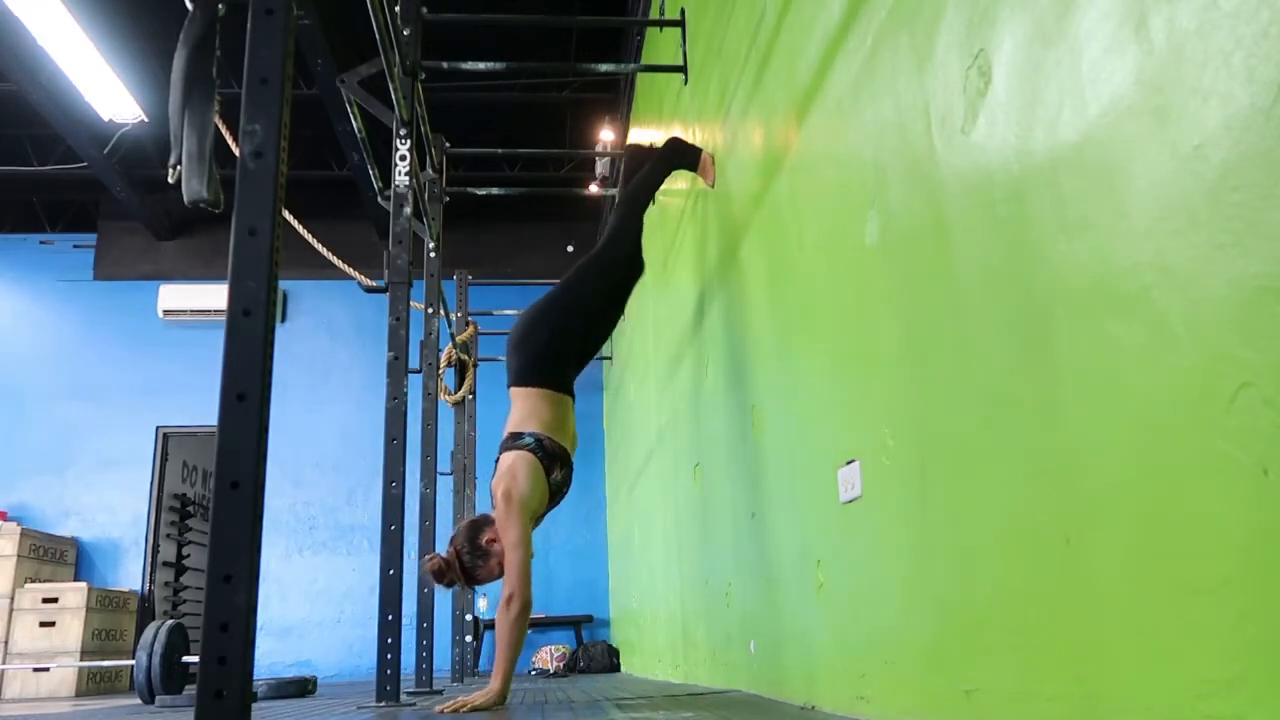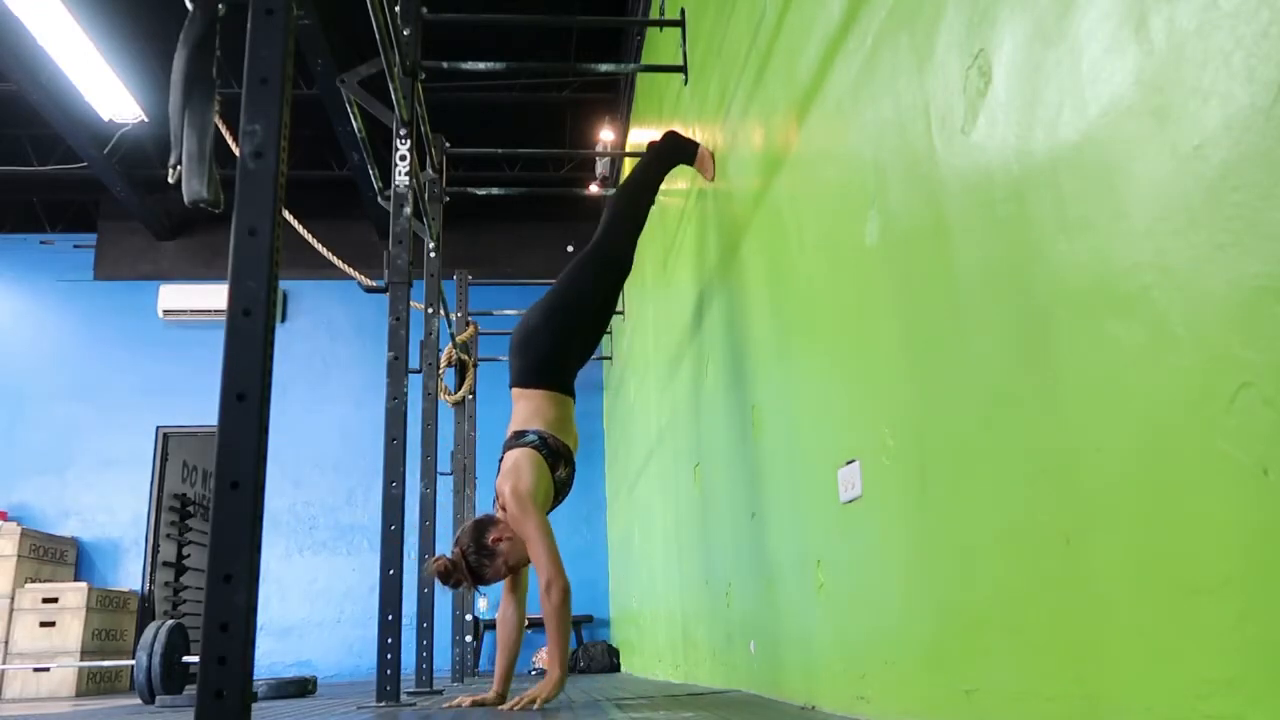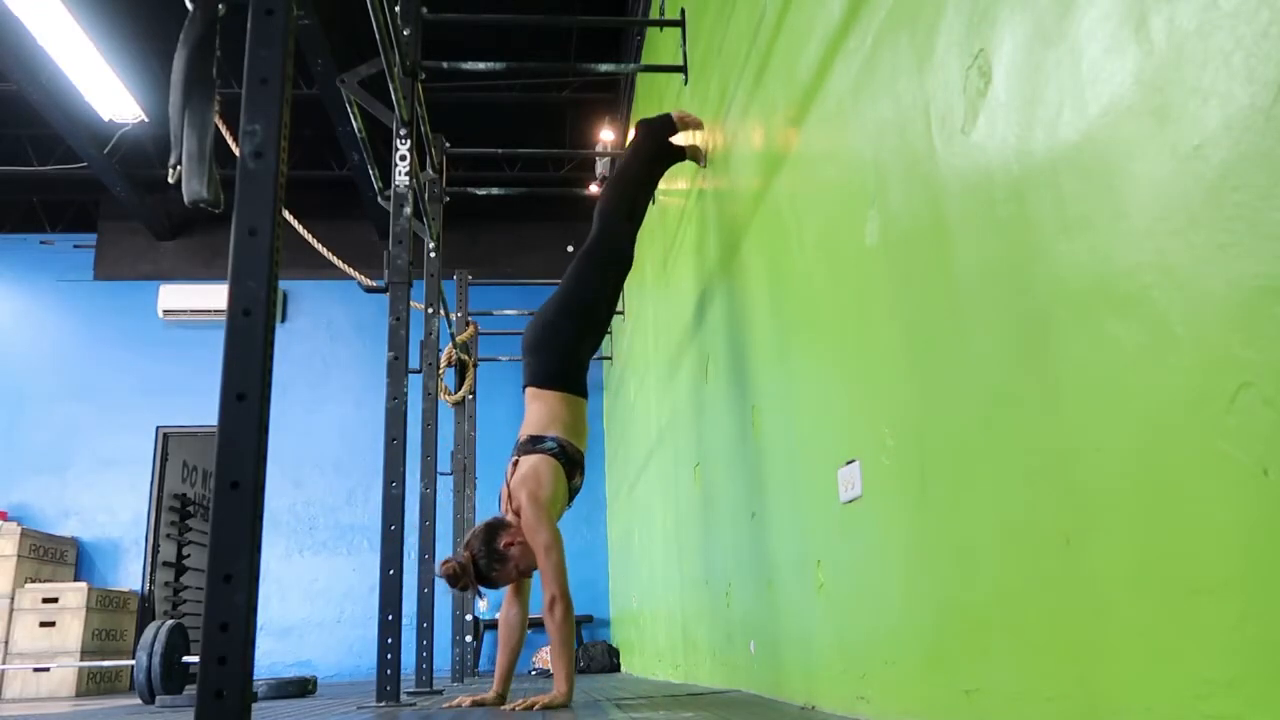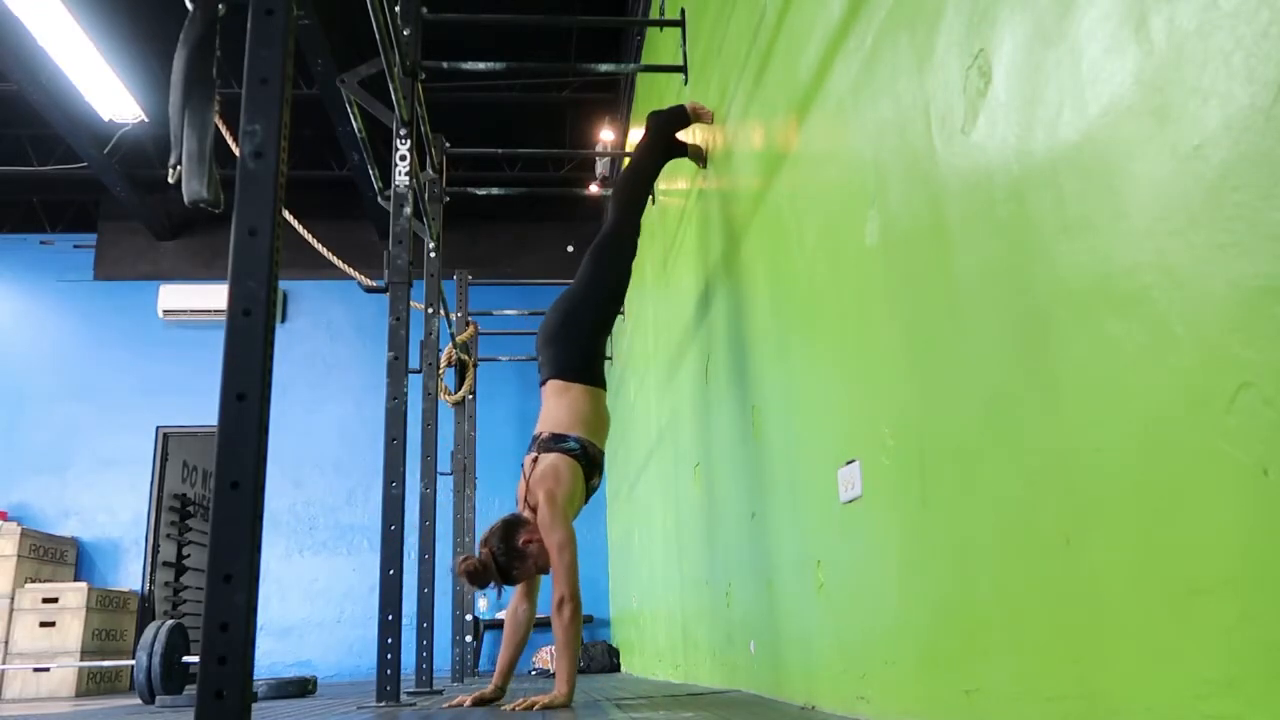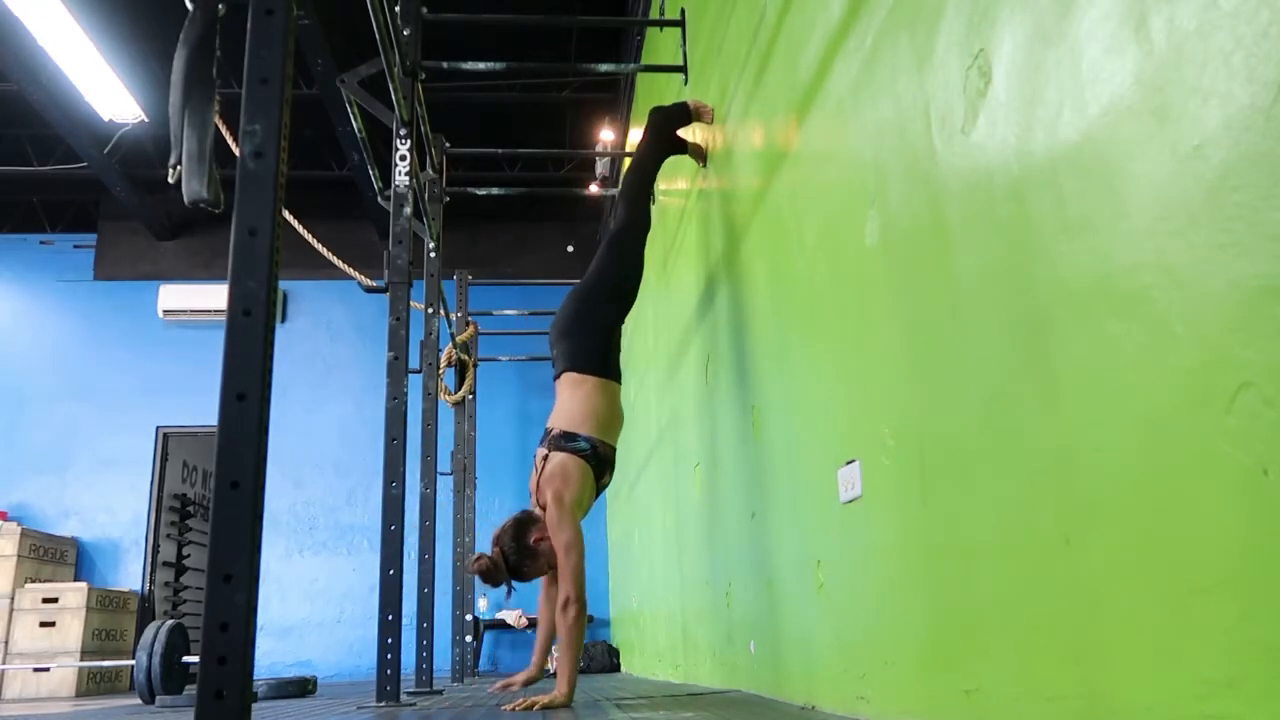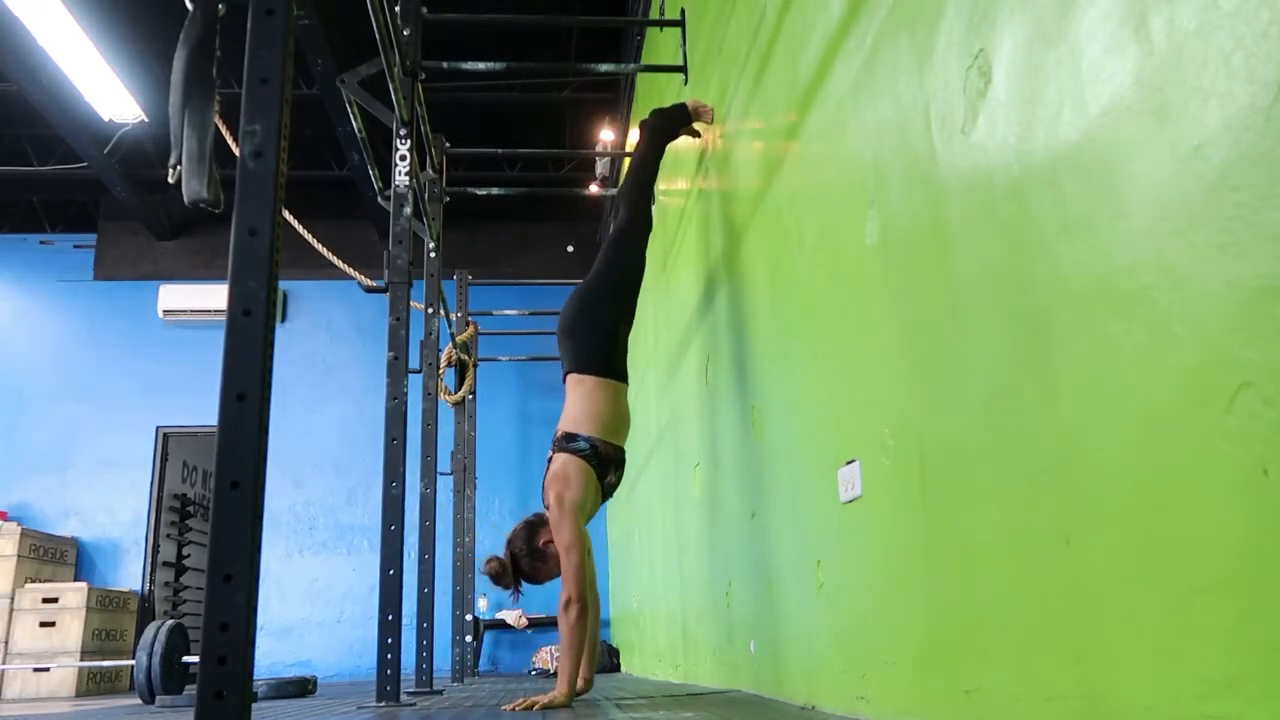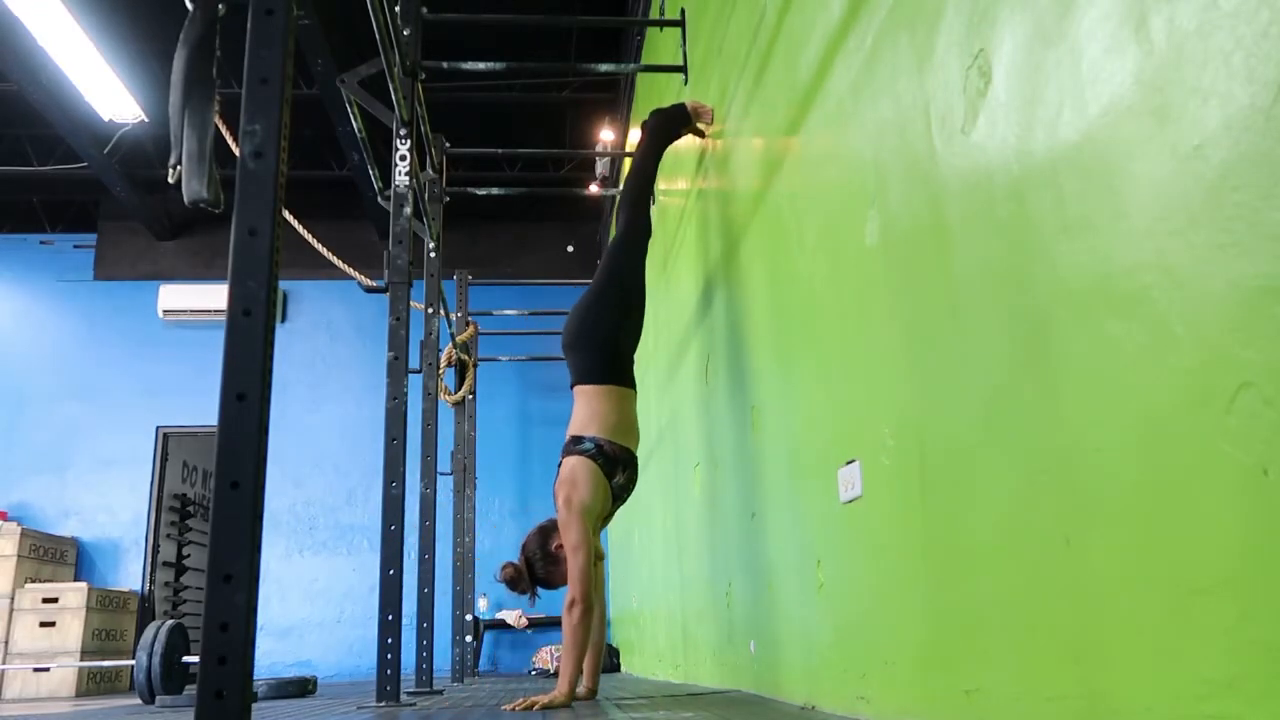
dt=0.2s
person 1, frame 1
left shoulder: (511, 501)
right shoulder: (512, 504)
left elbow: (517, 601)
right elbow: (513, 601)
left wrist: (496, 688)
right wrist: (497, 686)
left hip: (544, 346)
right hip: (547, 355)
left knee: (617, 245)
right knee: (622, 262)
left ankle: (673, 157)
right ankle: (640, 169)
person 1, frame 2
left shoulder: (517, 502)
right shoulder: (512, 511)
left elbow: (555, 588)
right elbow: (515, 601)
left wrist: (555, 676)
right wrist: (498, 686)
left hip: (546, 347)
right hip: (546, 357)
left knee: (611, 243)
right knee: (611, 252)
left ankle: (676, 152)
person 1, frame 3
left shoulder: (527, 505)
right shoulder: (517, 512)
left elbow: (556, 600)
right elbow: (517, 604)
left wrist: (563, 689)
right wrist: (497, 690)
left hip: (557, 346)
right hip: (556, 354)
left knee: (609, 239)
right knee: (609, 245)
left ankle: (658, 137)
person 1, frame 4
left shoulder: (545, 500)
right shoulder: (534, 505)
left elbow: (565, 600)
right elbow: (526, 601)
left wrist: (562, 691)
right wrist: (496, 686)
left hip: (572, 339)
right hip: (568, 345)
left knee: (620, 225)
right knee: (618, 232)
left ankle: (667, 132)
person 1, frame 5
left shoulder: (556, 497)
right shoulder: (548, 500)
left elbow: (571, 600)
right elbow: (560, 596)
left wrist: (562, 690)
right wrist: (538, 666)
left hip: (585, 333)
right hip: (580, 339)
left knee: (628, 224)
right knee: (626, 228)
left ankle: (668, 129)
person 1, frame 6
left shoulder: (563, 499)
right shoulder: (562, 501)
left elbow: (575, 600)
left wrist: (565, 688)
right wrist: (580, 677)
left hip: (592, 335)
right hip: (589, 341)
left knee: (630, 224)
right knee: (627, 229)
left ankle: (668, 126)
person 1, frame 7
left shoulder: (576, 504)
right shoulder: (578, 509)
left elbow: (580, 602)
right elbow: (587, 601)
left wrist: (567, 688)
right wrist: (585, 683)
left hip: (599, 347)
right hip: (597, 352)
left knee: (631, 232)
right knee: (630, 237)
left ankle: (667, 125)
